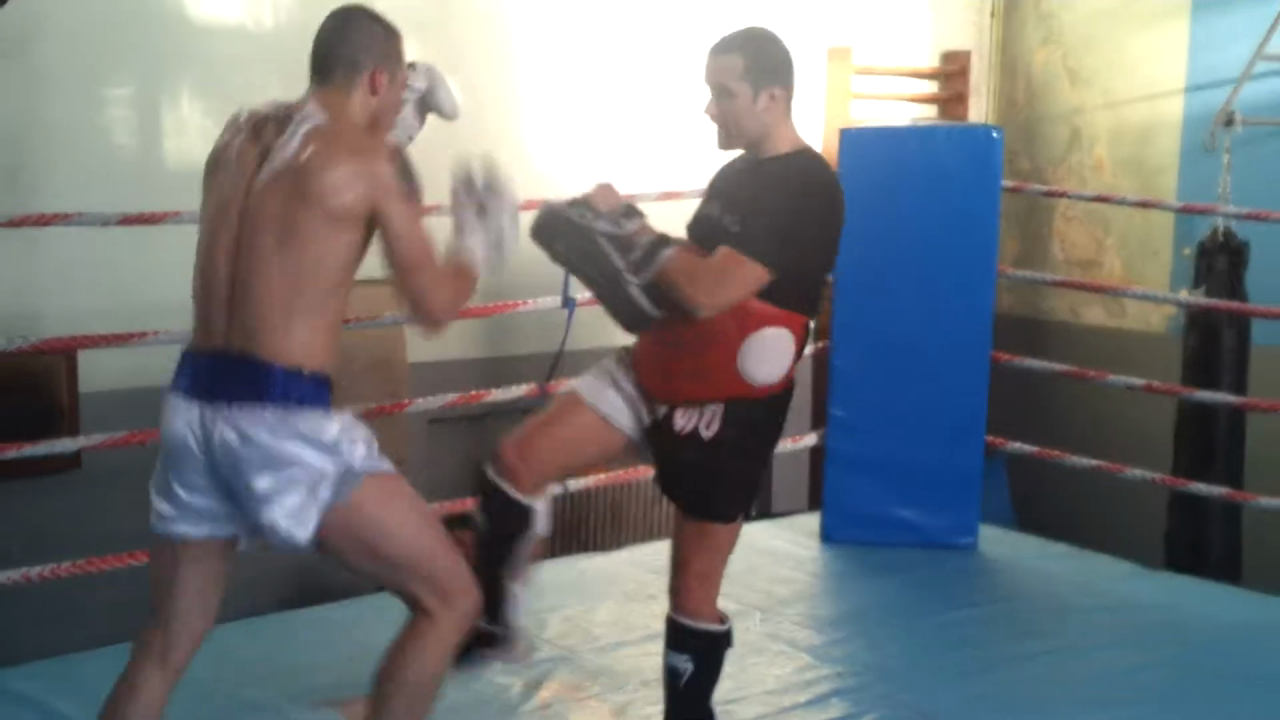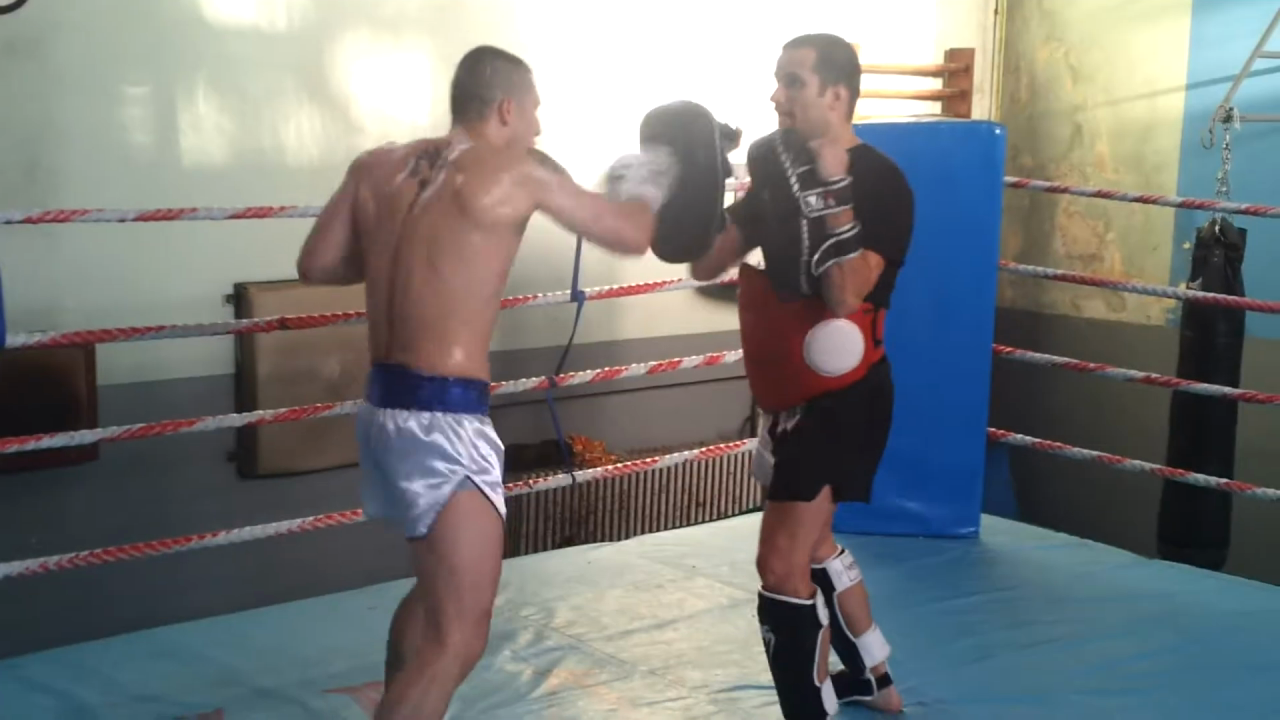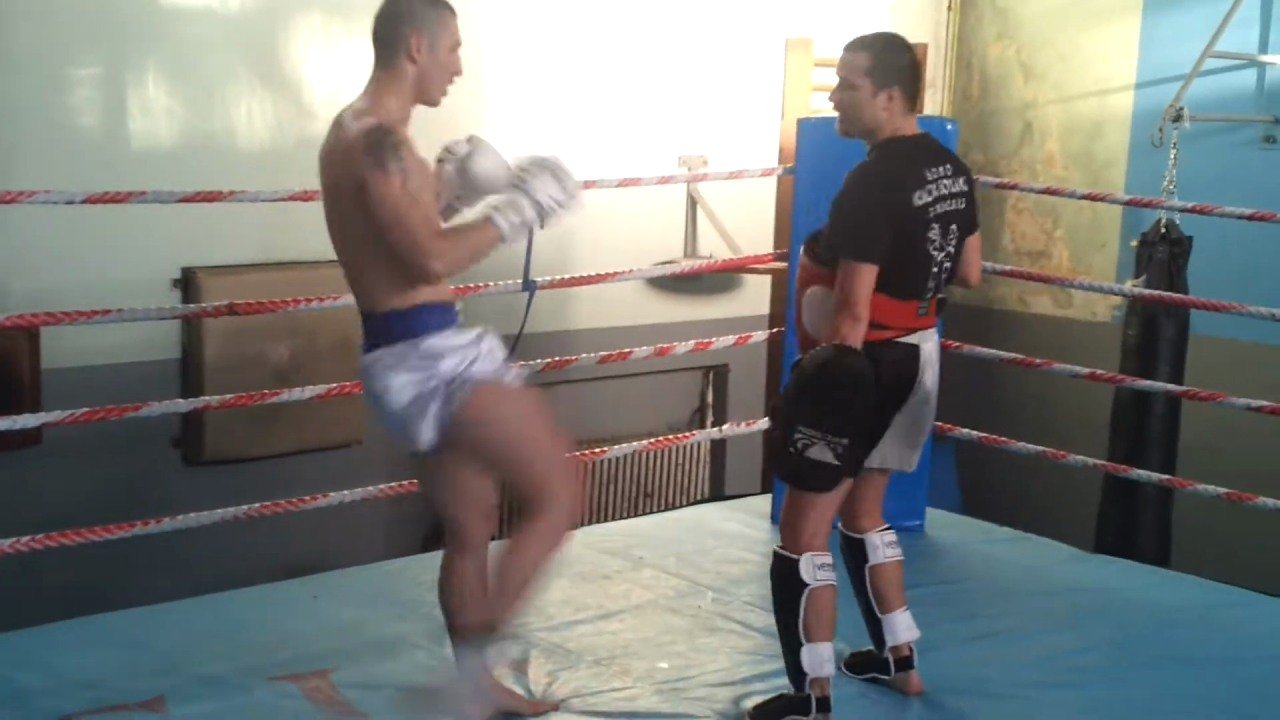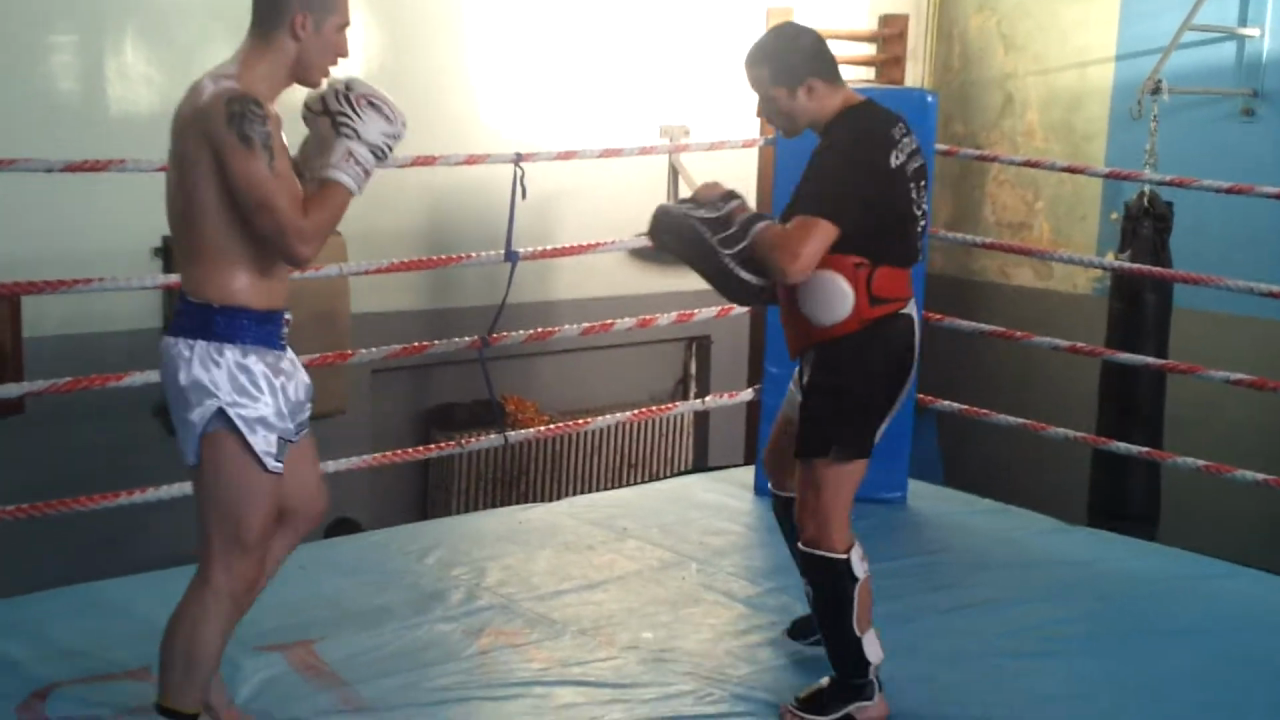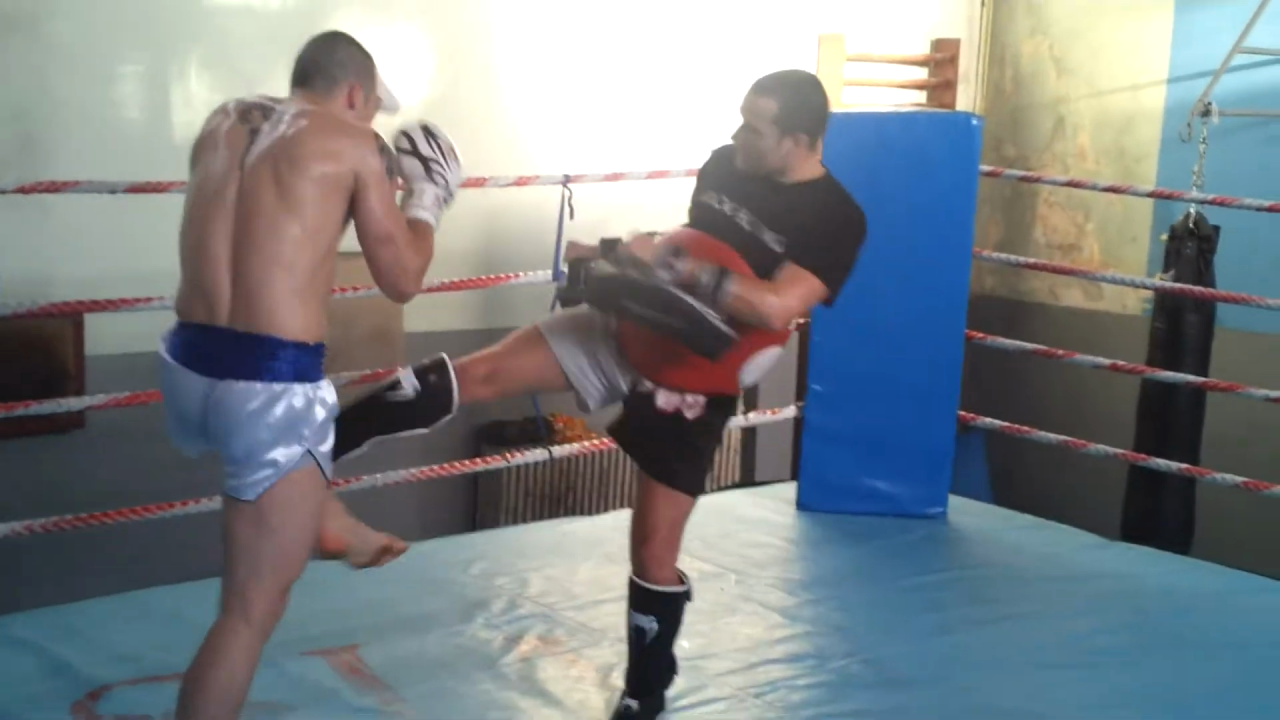
dt=1s
person 1, frame 1
left shoulder: (239, 135)
right shoulder: (374, 162)
right elbow: (434, 306)
left wrist: (395, 122)
right wrist: (480, 241)
left hip: (196, 407)
right hip: (284, 425)
left knee: (170, 643)
right knee: (451, 600)
person 1, frame 2
left shoulder: (378, 166)
right shoulder: (516, 168)
left elbow: (315, 265)
right elbow: (631, 236)
right wrist: (639, 181)
left hip: (386, 407)
right hip: (441, 419)
left knee: (440, 592)
right knee: (457, 634)
person 1, frame 3
left shoulder: (357, 134)
right shoulder: (379, 136)
right elbow: (430, 259)
left wrist: (455, 182)
right wrist: (519, 207)
left hip: (408, 354)
right hip: (428, 349)
left knee: (471, 532)
right knee: (558, 497)
person 1, frame 4
left shoulder: (235, 99)
right shoulder: (236, 106)
right elbow: (298, 242)
left wrist: (325, 144)
right wrist: (358, 153)
left hip: (247, 346)
right hip: (228, 353)
left knee: (303, 509)
right knee: (234, 567)
person 1, frame 5
left shoulder: (223, 122)
right shoulder: (355, 146)
right elbow: (402, 281)
right wrist: (427, 187)
left hip: (189, 365)
right hip: (272, 381)
right knee: (253, 608)
left ankle: (330, 526)
person 2, frame 1
left shoulder: (806, 188)
right shoulder: (741, 176)
left elbow: (709, 292)
left wrist: (623, 223)
right wrist: (620, 248)
left hip: (731, 405)
right hip: (662, 363)
left knee: (692, 592)
right knee: (515, 468)
right ankle: (491, 623)
person 2, frame 2
left shoulder: (879, 182)
right shoulder: (789, 167)
left elbow: (842, 296)
right elbow: (706, 263)
left wrist: (829, 191)
left hip: (841, 399)
right hip: (797, 397)
left knee: (782, 566)
right knee: (813, 544)
person 2, frame 3
left shoulder: (872, 182)
right shoulder: (949, 168)
left elbow: (852, 304)
right elbow: (967, 273)
left wrist: (828, 392)
left hip: (868, 363)
right hip: (917, 358)
left knee: (803, 529)
right knee: (862, 510)
right ankle: (898, 658)
person 2, frame 4
left shoulder: (848, 148)
right shoulder: (880, 125)
left elbow: (792, 261)
left wrist: (726, 213)
right wrist: (766, 229)
left hip: (861, 348)
right hip: (854, 340)
left knee: (821, 523)
right knee: (783, 465)
right ankle: (839, 616)
person 2, frame 5
left shoulder: (836, 218)
right shoulder: (726, 165)
left elbow: (774, 306)
left wrist: (671, 264)
right wrist: (614, 257)
left hip: (695, 386)
right hip: (622, 330)
left knee: (654, 555)
right knee: (474, 376)
right ankle: (330, 435)
